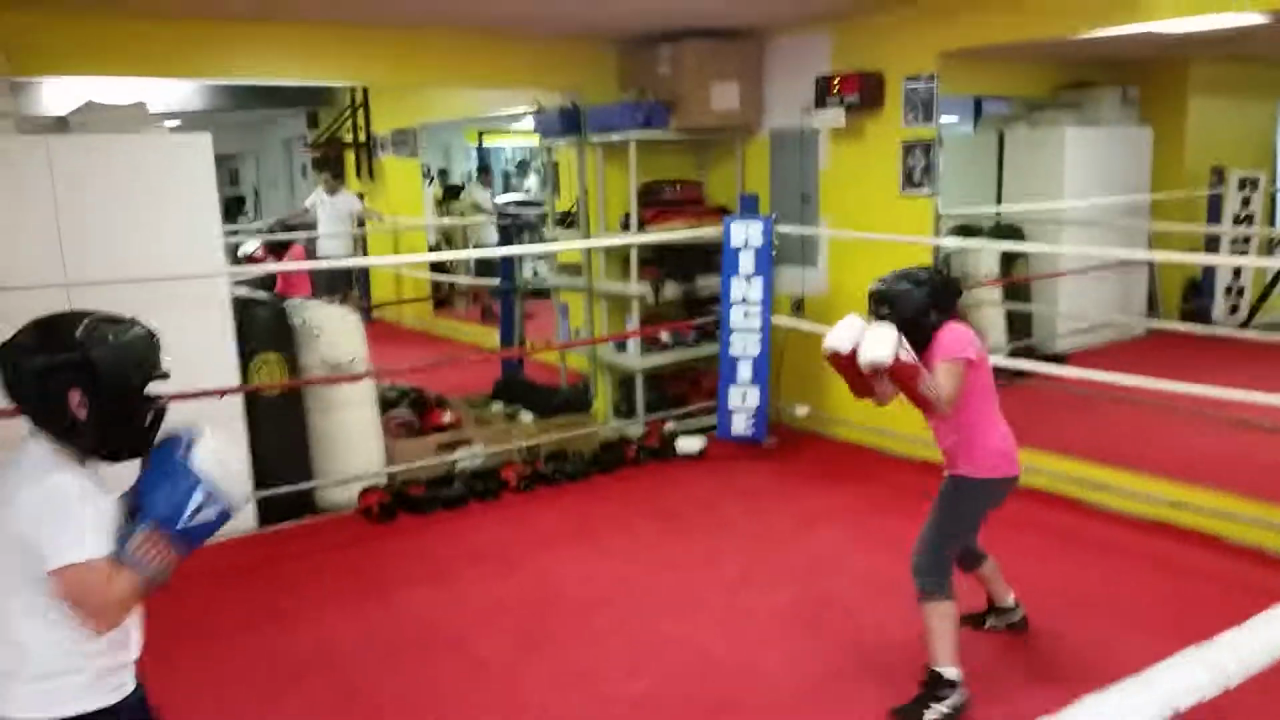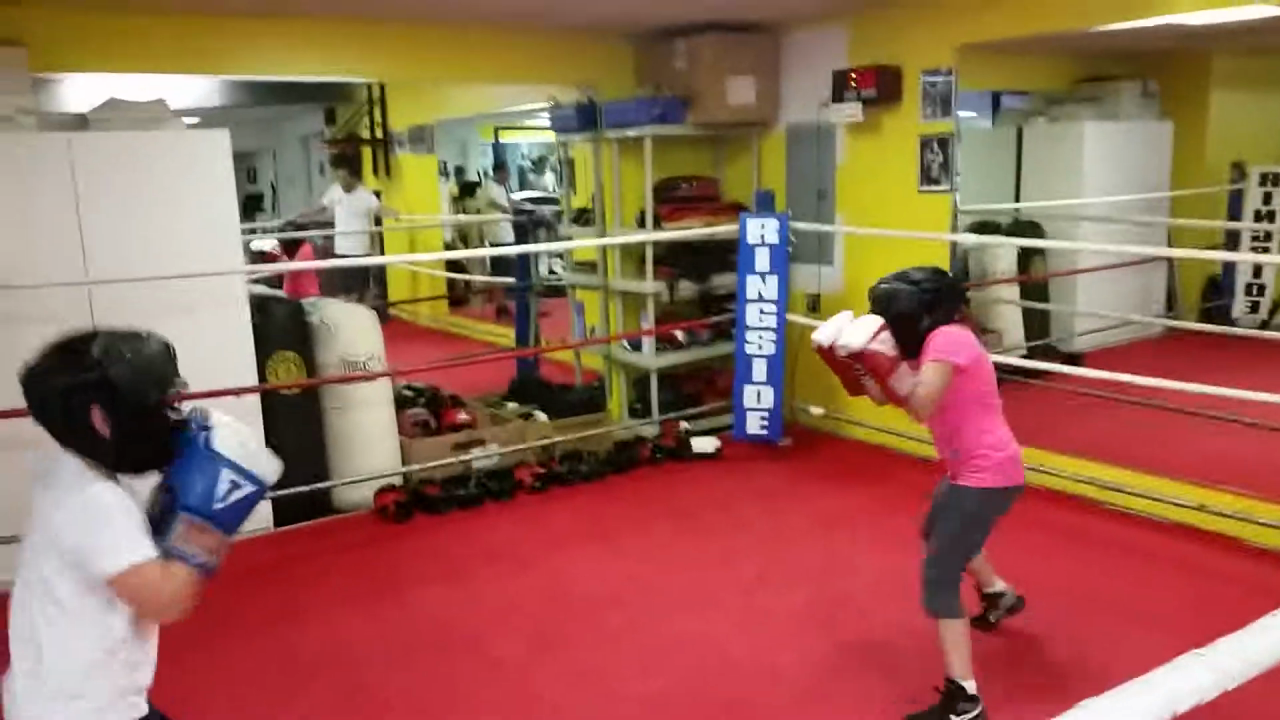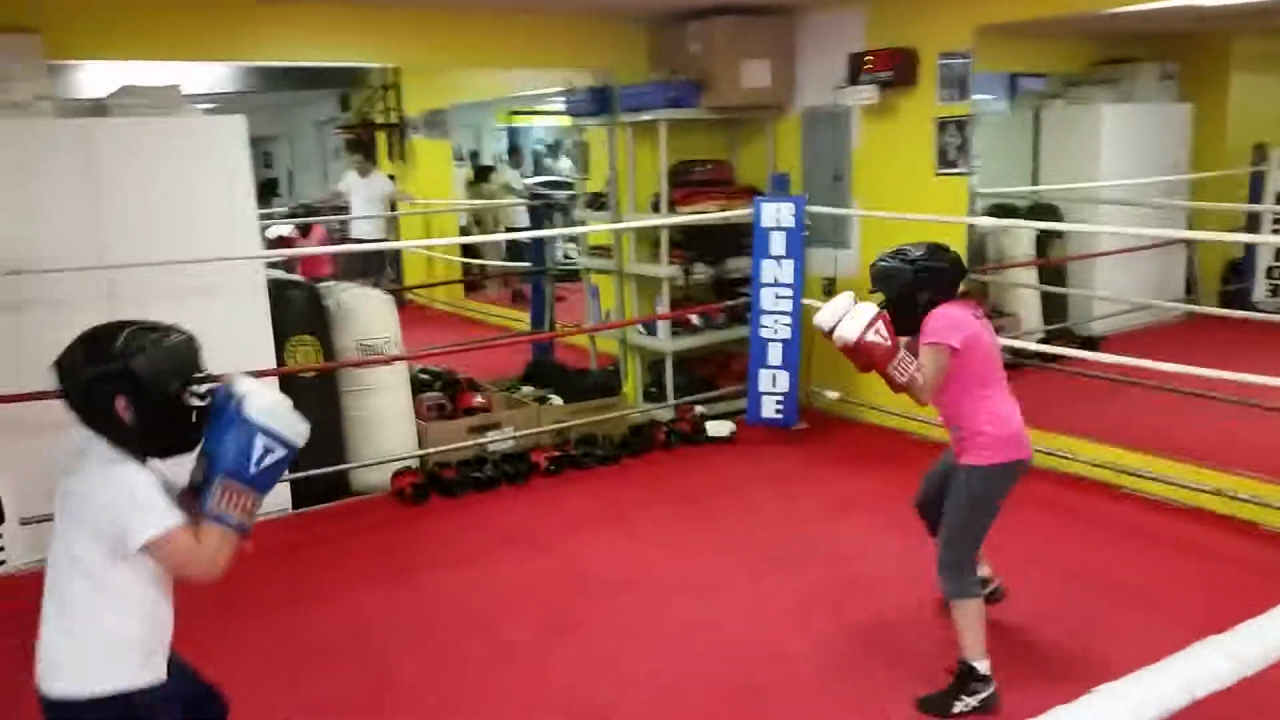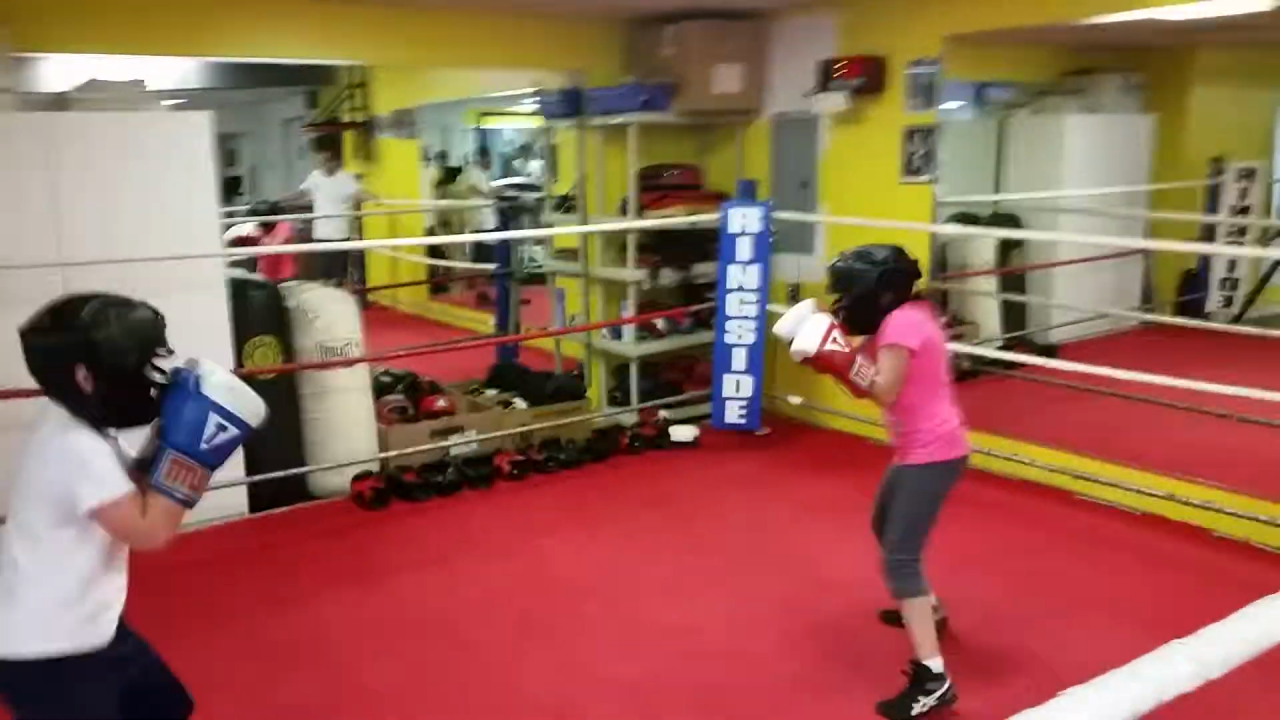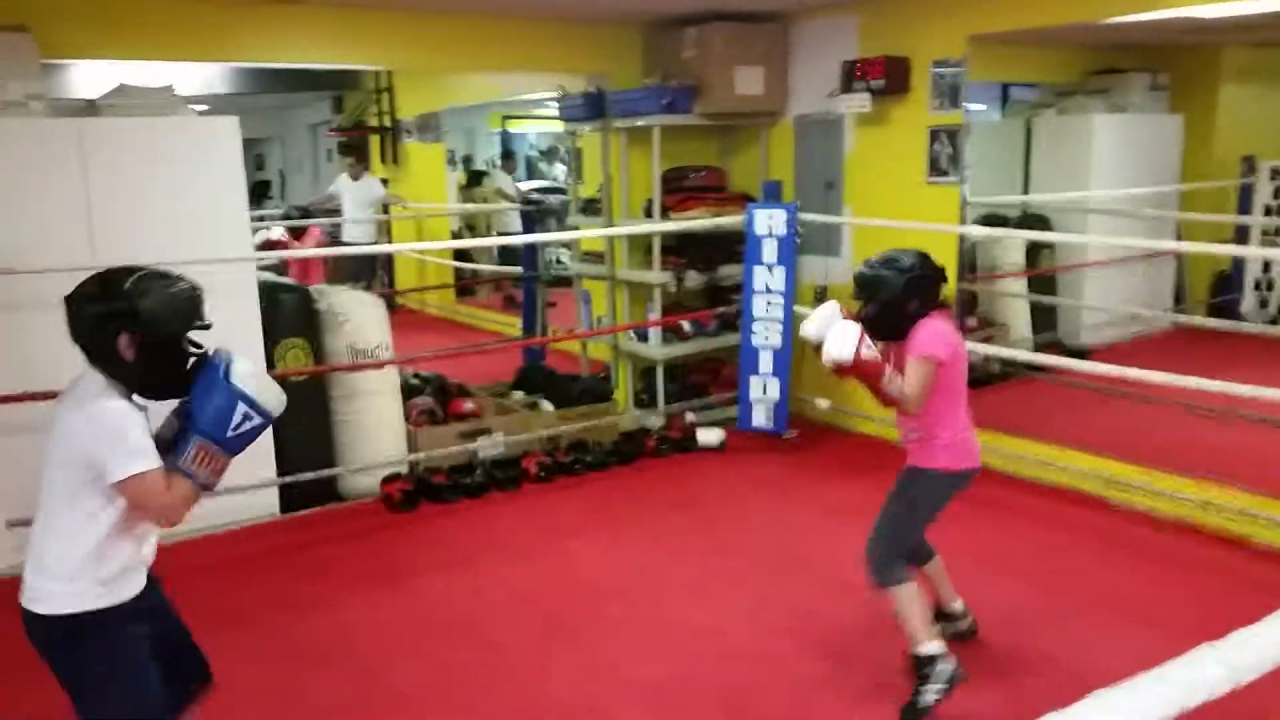
dt=0.1s
person 1, frame 1
left shoulder: (952, 335)
right shoulder: (934, 339)
left elbow: (942, 401)
right elbow: (880, 394)
left wrist: (899, 366)
right wrist: (857, 361)
left hip: (983, 467)
right hip: (972, 463)
left knee: (928, 562)
right knee: (956, 540)
right ankle: (1007, 609)
person 1, frame 2
left shoulder: (946, 339)
right shoulder: (938, 339)
left elbow: (921, 407)
right elbow: (881, 394)
left wrist: (881, 361)
right wrist: (851, 356)
left hip: (986, 476)
right hip: (977, 469)
left knee: (938, 577)
right knee: (939, 532)
right ankle: (999, 594)
person 1, frame 3
left shoulder: (943, 319)
right shoulder: (953, 313)
left elbow: (923, 390)
right elbow: (903, 363)
left wrist: (879, 348)
right wrist: (860, 337)
left hip: (991, 452)
right hip: (983, 445)
left knee: (954, 557)
right knee: (929, 503)
left ankle: (978, 679)
right ankle: (982, 581)
person 1, frame 4
left shoulder: (902, 322)
right shoulder: (908, 315)
left elbow: (883, 393)
right elbow: (862, 365)
left wrist: (838, 356)
right wrist: (818, 342)
left hip: (932, 452)
right hip: (922, 447)
left knee: (898, 558)
right knee: (886, 523)
left ankle: (932, 678)
right ankle: (926, 607)
person 1, frame 5
left shoulder: (929, 332)
right shoulder: (925, 328)
left elbow: (910, 402)
right elbow: (884, 373)
left wrist: (866, 365)
right wrist: (844, 342)
left hip: (936, 462)
right hip: (948, 458)
left knee: (881, 554)
right knee: (905, 536)
left ankle: (934, 661)
right ankle: (954, 613)
person 2, frame 1
left shoulder: (46, 460)
right shoulder: (56, 488)
left elbow: (111, 547)
right elbow: (102, 606)
left wrist: (154, 496)
right wrist: (170, 521)
person 2, frame 2
left shoulder: (72, 477)
right shoulder: (93, 502)
left elbow: (136, 552)
right elbow: (166, 602)
left wrist: (178, 495)
right wrist: (206, 511)
person 2, frame 3
left shoulder: (104, 453)
right shoulder: (119, 481)
left elbow: (177, 519)
right elbow: (203, 560)
left wrist: (218, 457)
right wrist: (239, 473)
left hip: (128, 665)
person 2, frame 4
left shoulder: (71, 429)
right shoulder: (75, 450)
left elbow: (132, 494)
right elbow: (147, 531)
left wrist: (172, 439)
right wrist: (189, 449)
left hip: (88, 636)
right hip: (51, 659)
person 2, frame 5
left shoulder: (103, 394)
right shoulder: (107, 417)
left elbow: (151, 466)
right elbow: (166, 507)
left wrist: (193, 418)
right wrist: (214, 432)
left hip: (122, 588)
right hip: (78, 612)
left knee: (185, 679)
